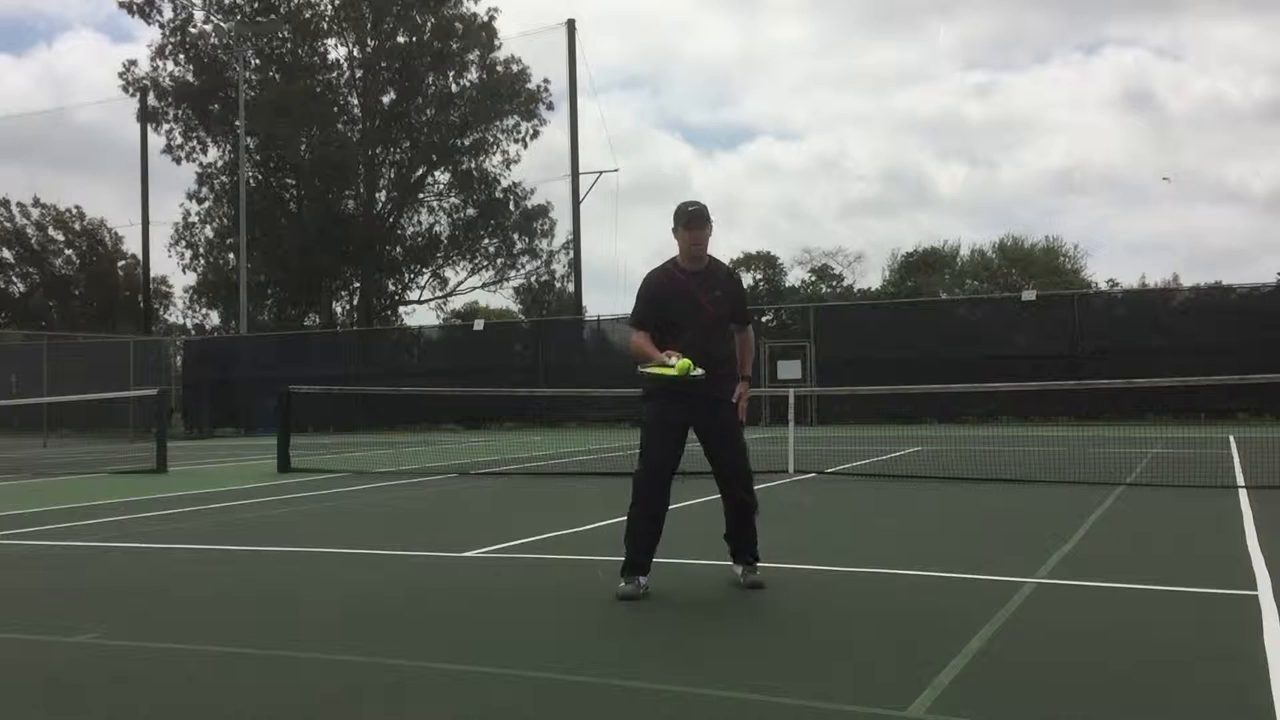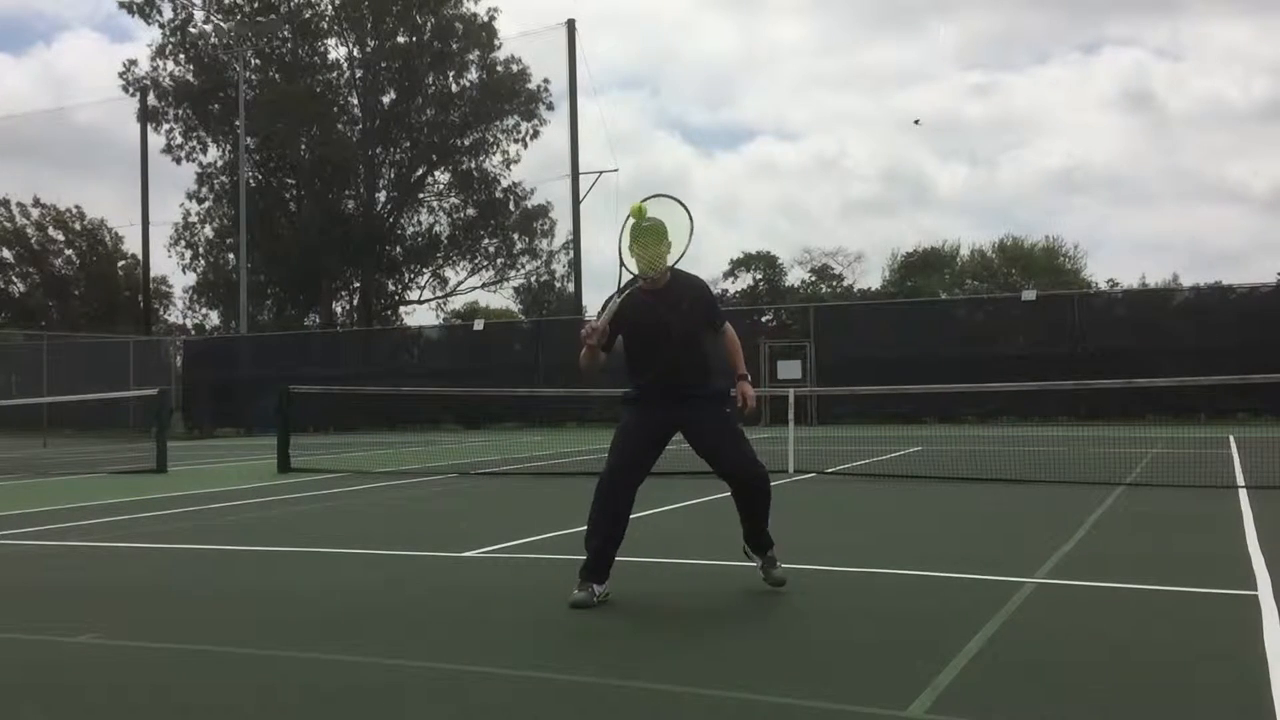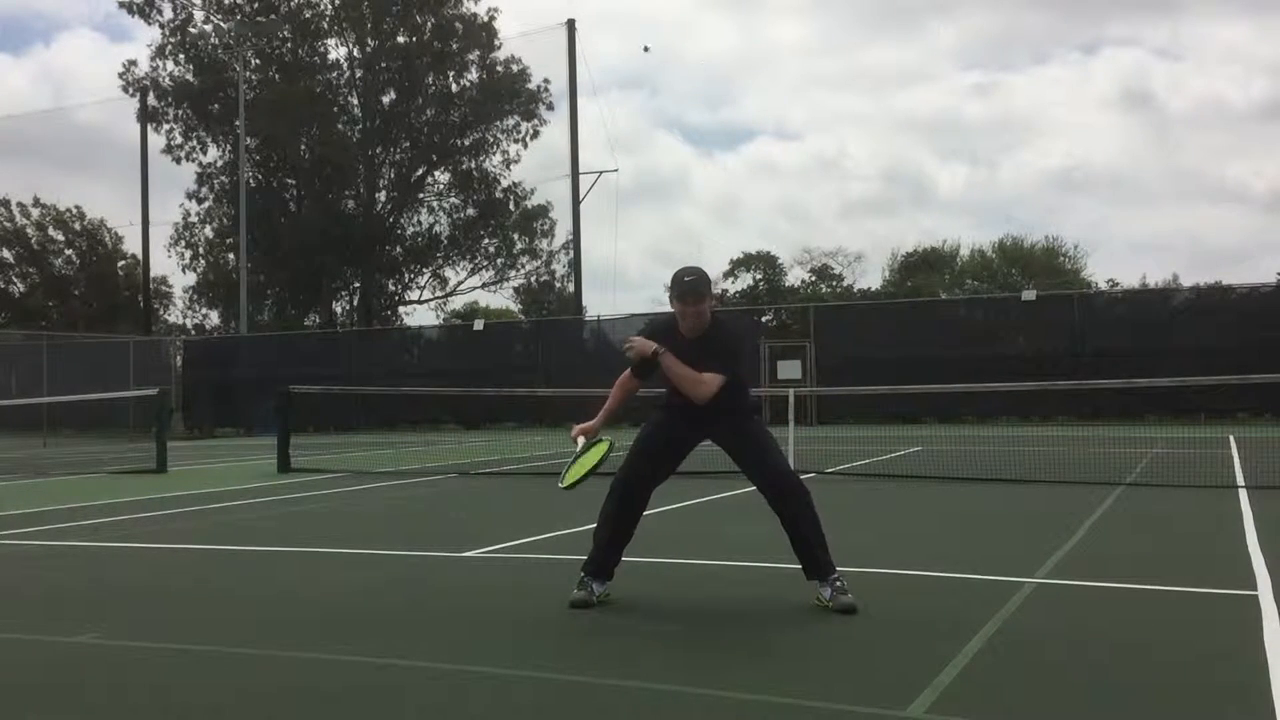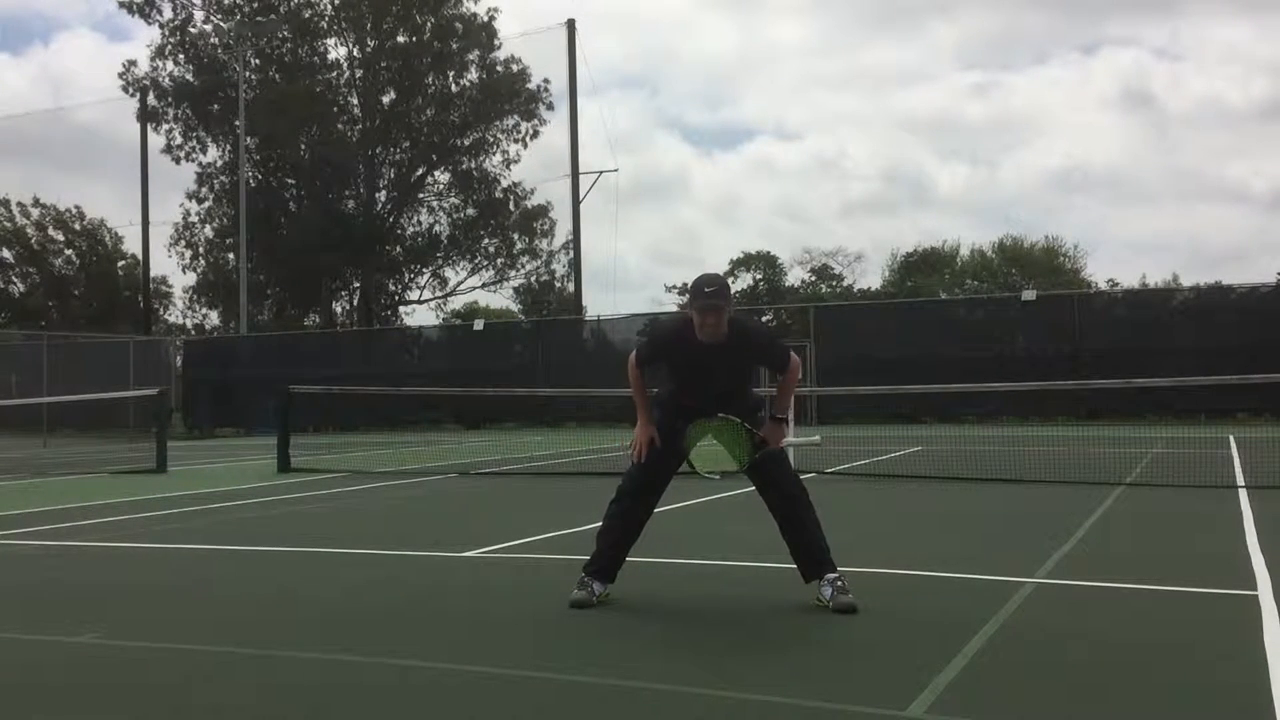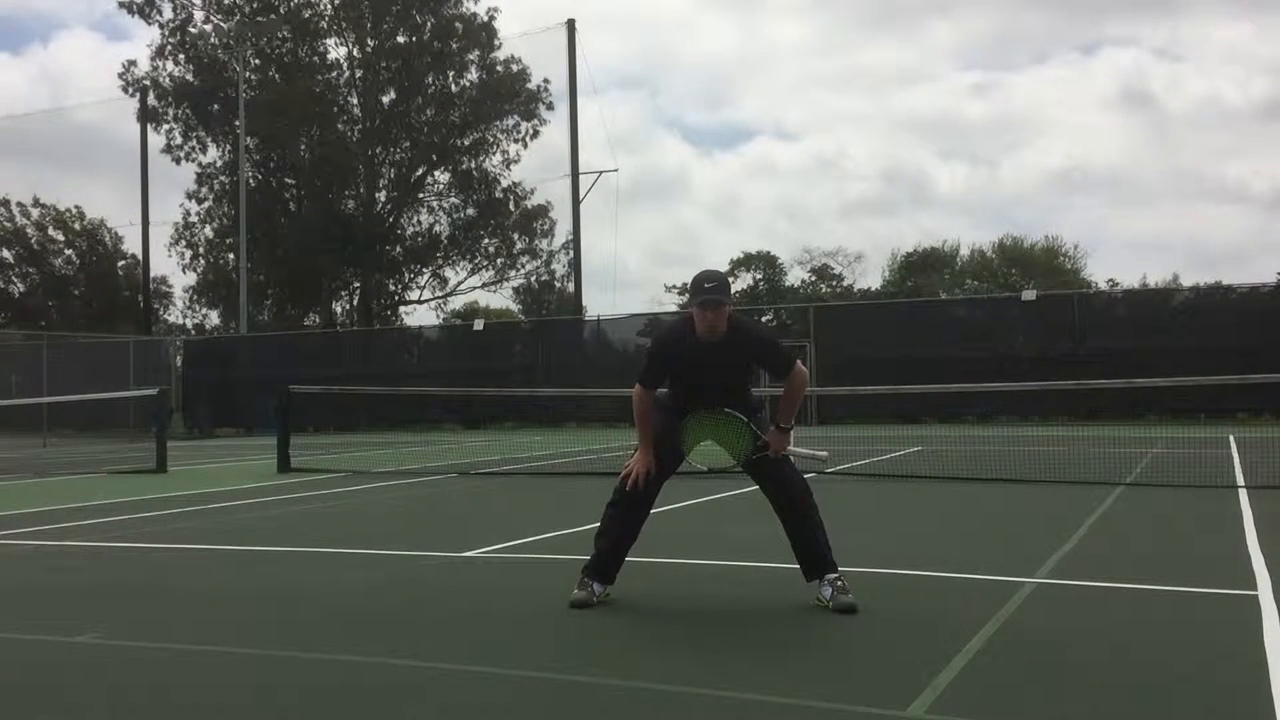
dt=1s
person 1, frame 1
left shoulder: (728, 278)
right shoulder: (657, 281)
left elbow: (744, 332)
right elbow: (638, 337)
left wrist: (744, 380)
right wrist: (660, 357)
left hip: (719, 395)
right hip: (666, 395)
left knee: (737, 477)
right knee: (651, 480)
left ankle: (745, 560)
right ankle: (636, 572)
person 1, frame 2
left shoulder: (693, 288)
right shoulder: (622, 302)
left elbow: (723, 330)
right elbow: (589, 366)
left wrist: (742, 378)
right wrist: (591, 345)
left hip: (702, 400)
right hip: (648, 404)
left knee: (750, 475)
right knee: (615, 482)
left ankle: (761, 549)
right ankle: (594, 578)
person 1, frame 3
left shoulder: (730, 336)
right shoulder: (657, 331)
left elbow: (703, 392)
right elbow: (633, 376)
left wrist: (658, 353)
right wrist: (598, 421)
left hip: (733, 414)
right hip: (678, 414)
left knee: (786, 486)
right knee: (628, 484)
left ankle: (826, 578)
right ankle: (595, 576)
person 1, frame 4
left shoulder: (751, 335)
right shoulder: (669, 335)
left elbow: (791, 366)
right elbow: (636, 363)
left wrist: (777, 419)
right wrist: (643, 420)
left hip: (738, 411)
right hip: (678, 412)
left knee: (786, 489)
right knee: (636, 488)
left ankle: (827, 578)
right ankle: (596, 576)
person 1, frame 5
left shoulder: (751, 336)
right shoulder: (669, 340)
left elbow: (798, 376)
right elbow: (643, 392)
left wrist: (782, 428)
right wrist: (645, 449)
left hip: (738, 413)
right hip: (679, 414)
left knee: (791, 489)
right knee: (633, 487)
left ankle: (828, 578)
right ankle: (595, 578)
